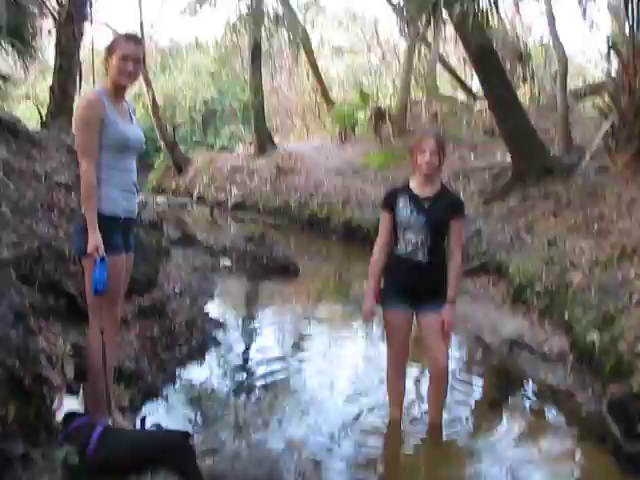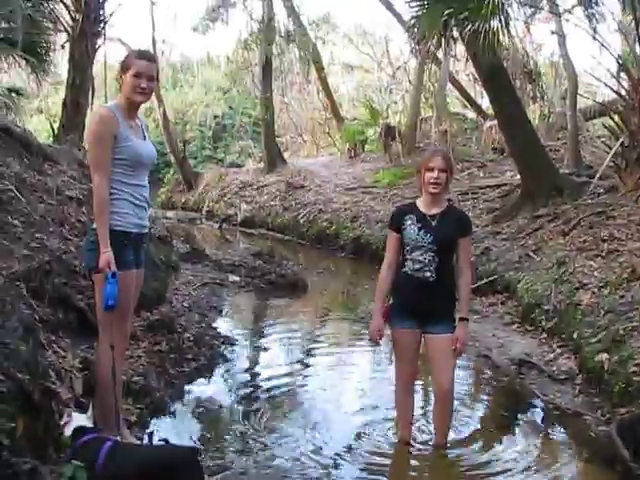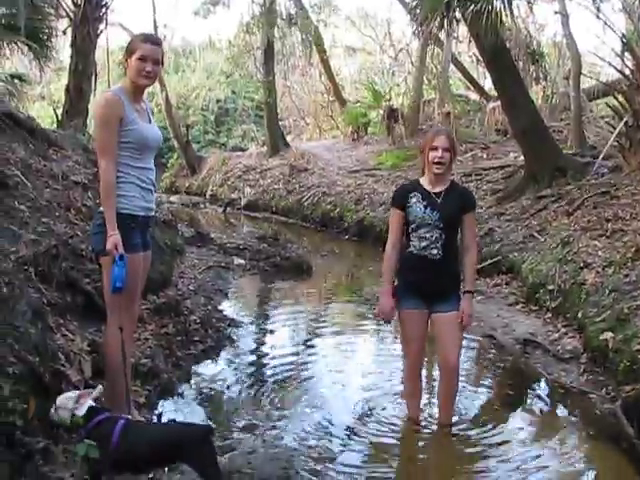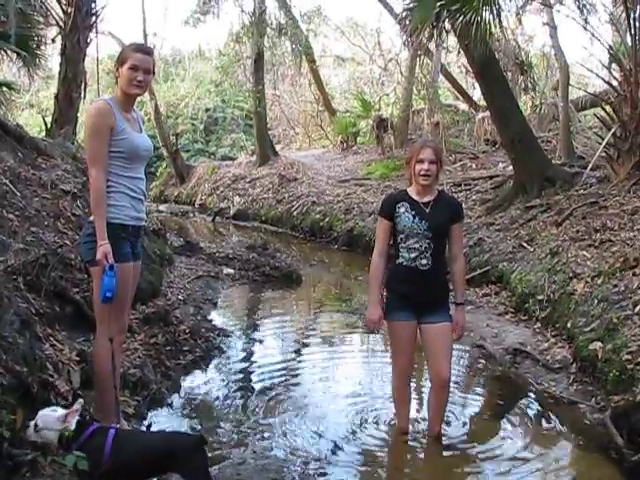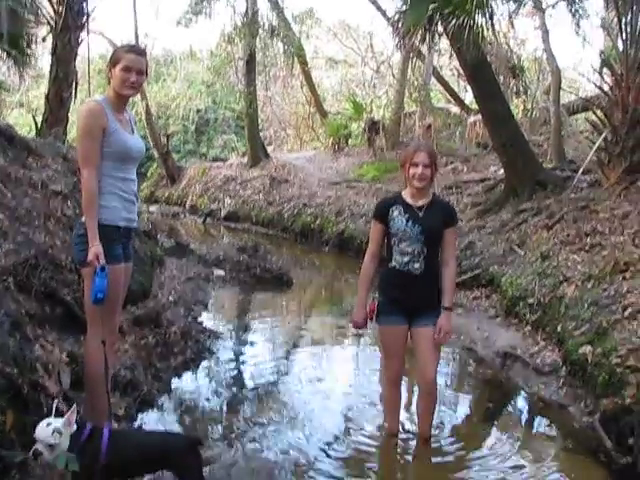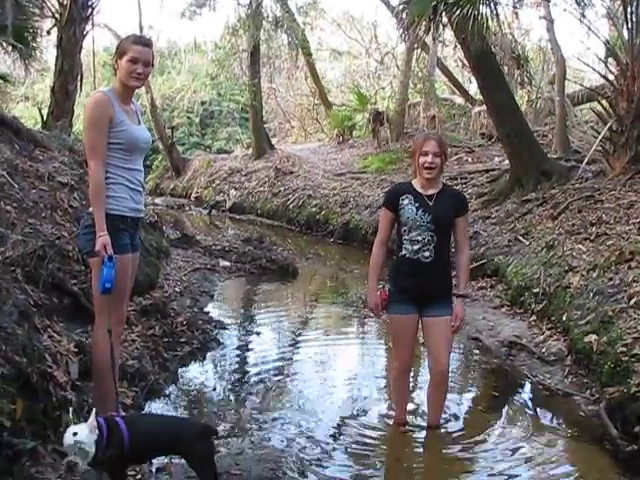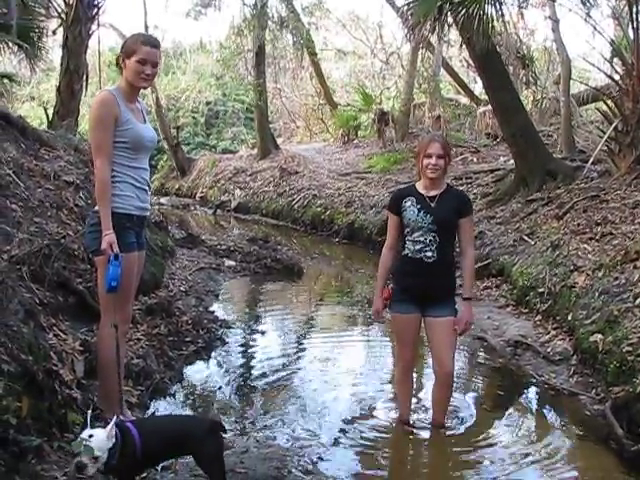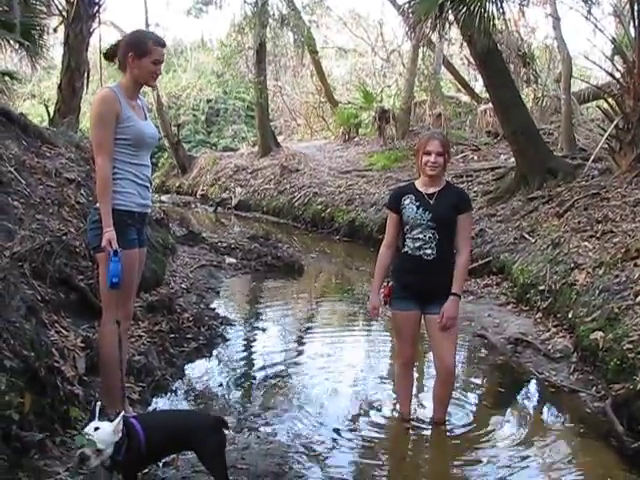
dt=0.4s
person 1, frame 1
left shoulder: (127, 107)
right shoulder: (93, 103)
right elbow: (87, 168)
left wrist: (127, 217)
right wrist: (93, 231)
left hip: (125, 220)
right hip: (103, 219)
left knee: (113, 320)
right knee: (102, 322)
left ankle: (107, 409)
right ankle: (100, 415)
person 1, frame 2
left shoulder: (140, 124)
right shoulder: (106, 118)
right elbow: (100, 183)
left wrist: (138, 235)
right wrist: (105, 246)
left hip: (137, 236)
right hip: (114, 235)
left knee: (122, 336)
right knee: (111, 337)
left ankle: (117, 425)
right ankle: (109, 431)
person 1, frame 3
left shoulder: (145, 108)
right shoulder: (111, 102)
right elbow: (106, 167)
left wrist: (142, 220)
right wrist: (112, 229)
left hip: (143, 219)
right hip: (121, 219)
left knee: (130, 318)
right knee: (119, 319)
left ankle: (126, 406)
right ankle: (118, 411)
person 1, frame 4
left shoulder: (136, 117)
right shoulder: (103, 111)
right elbow: (97, 176)
left wrist: (134, 228)
right wrist: (102, 238)
left hip: (133, 229)
right hip: (111, 228)
left knee: (119, 329)
right knee: (109, 330)
left ankle: (114, 417)
right ankle: (107, 423)
person 1, frame 5
left shoulder: (128, 117)
right shoulder: (95, 111)
right elbow: (88, 177)
left wrist: (124, 231)
right wrist: (93, 240)
left hip: (125, 230)
right hip: (102, 230)
left knee: (111, 331)
right knee: (100, 331)
left ankle: (102, 419)
right ankle: (99, 425)
person 1, frame 6
left shoulder: (134, 109)
right shoulder: (102, 102)
right elbow: (95, 168)
left wrist: (132, 222)
right wrist: (101, 230)
left hip: (131, 221)
right hip: (110, 221)
left knee: (118, 321)
right knee: (107, 322)
left ankle: (111, 408)
right ankle: (106, 414)
person 1, frame 7
left shoulder: (140, 107)
right shoulder: (107, 101)
right elbow: (102, 166)
left wrist: (135, 221)
right wrist: (107, 228)
left hip: (137, 219)
right hip: (116, 219)
left knee: (124, 319)
right knee: (113, 320)
left ankle: (116, 406)
right ankle: (112, 414)
person 1, frame 8
left shoulder: (141, 104)
right shoulder: (108, 99)
right elbow: (102, 164)
left wrist: (138, 217)
right wrist: (107, 225)
left hip: (138, 216)
right hip: (117, 215)
left knee: (125, 316)
right knee: (114, 317)
left ankle: (117, 403)
right ankle: (114, 410)
person 2, frame 1
left shoulder: (451, 202)
right shoulder: (395, 196)
left elbow: (455, 253)
right elbow: (382, 244)
left wrist: (450, 302)
right wrist: (370, 292)
left hip: (432, 293)
right hip: (396, 289)
left knee: (439, 366)
right knee: (397, 360)
left ankle: (434, 426)
right ankle: (396, 422)
person 2, frame 2
left shoulder: (458, 220)
right shoulder: (402, 215)
left elbow: (464, 272)
right elbow: (389, 266)
left wrist: (463, 321)
right wrist: (377, 313)
left hip: (441, 312)
right hip: (404, 309)
left knee: (444, 387)
right knee: (405, 379)
left ankle: (439, 447)
right ankle: (404, 441)
person 2, frame 3
left shoulder: (463, 197)
right shoulder: (405, 193)
left elbow: (469, 247)
right elbow: (393, 245)
left wrist: (468, 294)
right wrist: (385, 291)
left hip: (447, 291)
right hip: (410, 288)
left knee: (450, 364)
right knee: (413, 360)
left ankle: (444, 426)
right ankle: (413, 421)
person 2, frame 4
left shoulder: (451, 207)
right shoulder: (393, 203)
left elbow: (456, 258)
right elbow: (379, 255)
left wrist: (460, 305)
right wrist: (374, 303)
left hip: (436, 302)
right hip: (400, 298)
left knee: (442, 376)
right knee: (402, 372)
left ankle: (435, 436)
right ankle: (402, 432)
person 2, frame 5
left shoulder: (444, 211)
right shoulder: (387, 206)
left elbow: (449, 262)
right elbow: (372, 257)
left wrist: (447, 310)
right wrist: (360, 303)
left hip: (428, 306)
right hip: (392, 302)
left knee: (428, 380)
right knee: (392, 374)
left ankle: (424, 439)
right ankle: (392, 436)
person 2, frame 6
left shoulder: (455, 199)
right shoulder: (397, 194)
left elbow: (462, 250)
right elbow: (381, 243)
left wrist: (461, 298)
right wrist: (372, 288)
left hip: (439, 295)
right hip: (402, 291)
left knee: (441, 369)
right knee: (401, 364)
left ankle: (433, 428)
right ankle: (399, 425)
person 2, frame 7
left shoulder: (459, 201)
right shoulder: (401, 198)
left elbow: (467, 253)
right elbow: (390, 247)
left wrist: (467, 300)
right wrist: (378, 293)
left hip: (442, 295)
right hip: (404, 291)
left knee: (445, 370)
right knee: (404, 362)
left ankle: (437, 427)
right ankle: (403, 423)
person 2, frame 8
left shoulder: (458, 198)
right shoulder: (401, 196)
left elbow: (463, 250)
right elbow: (388, 245)
left wrist: (455, 297)
right wrist: (375, 290)
left hip: (440, 292)
right hip: (405, 289)
left knee: (446, 367)
right knee: (405, 358)
left ankle: (438, 423)
right ankle: (404, 420)
